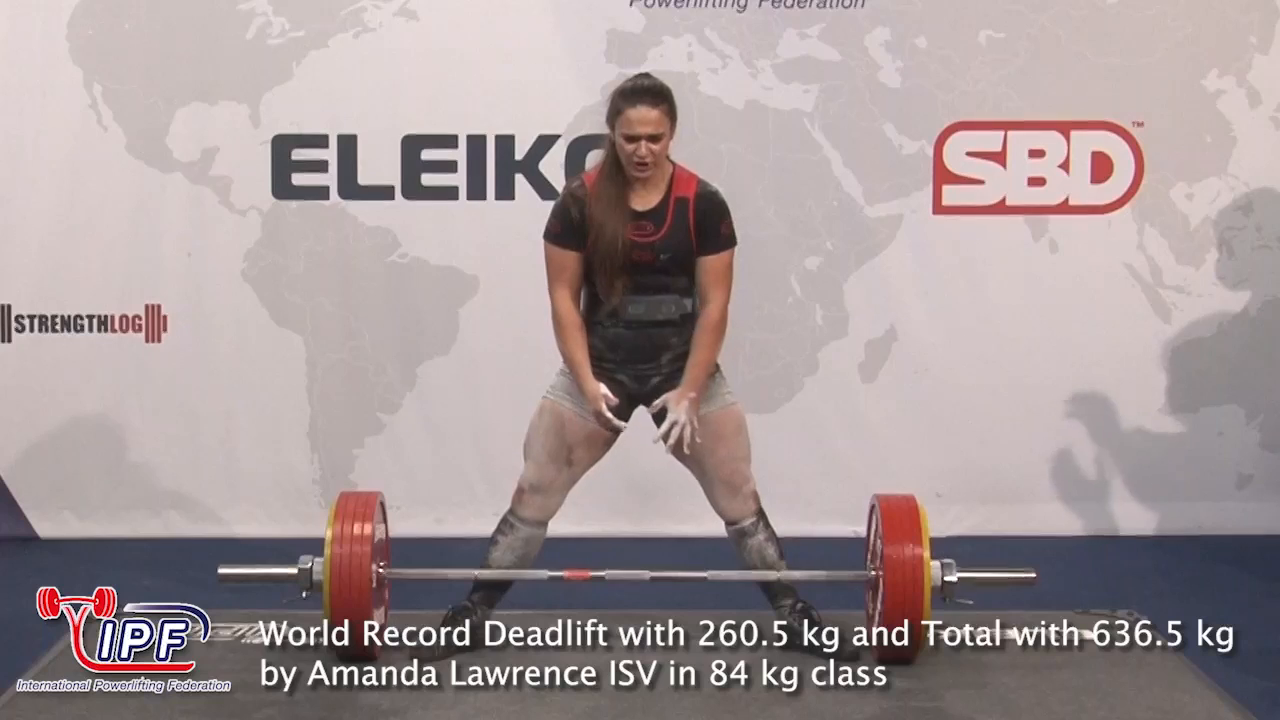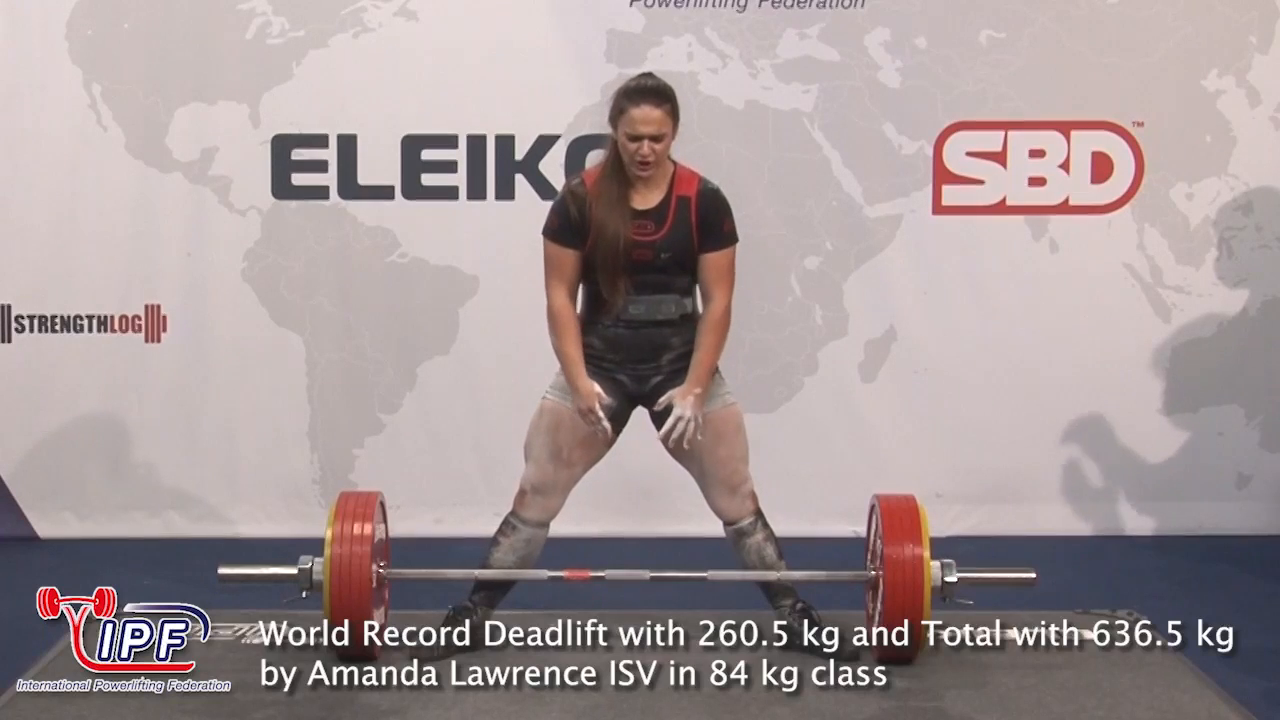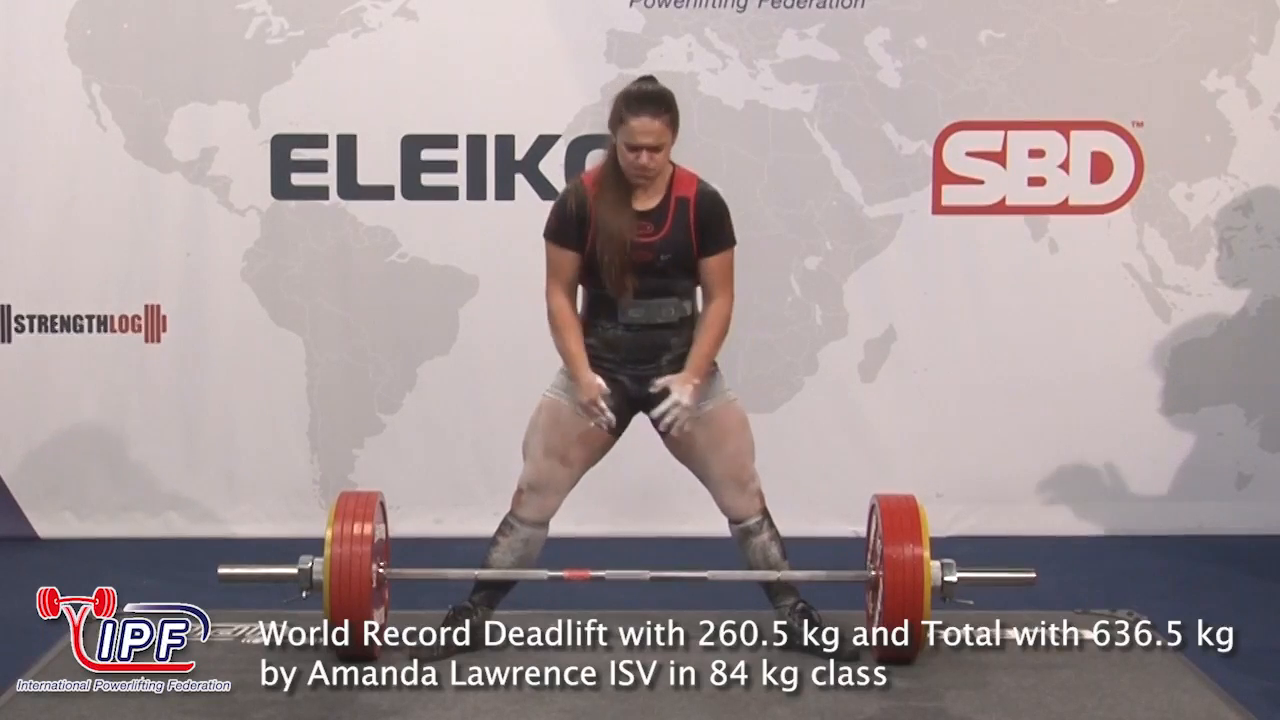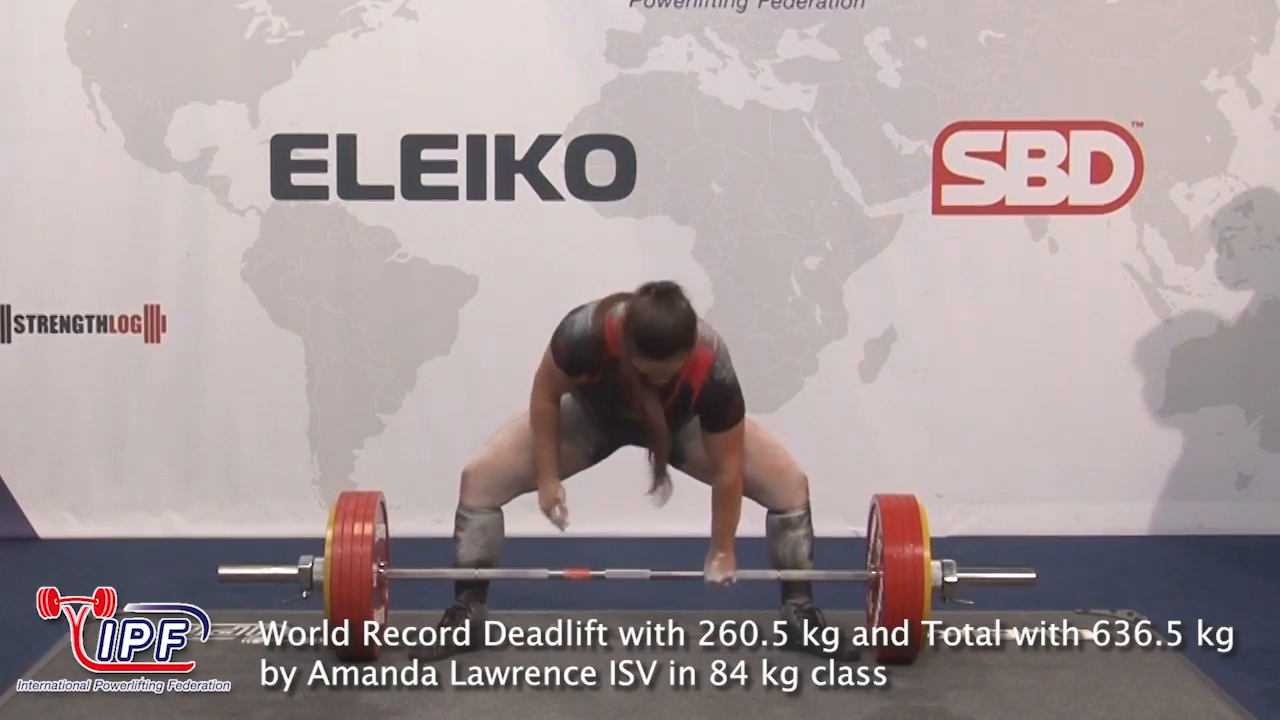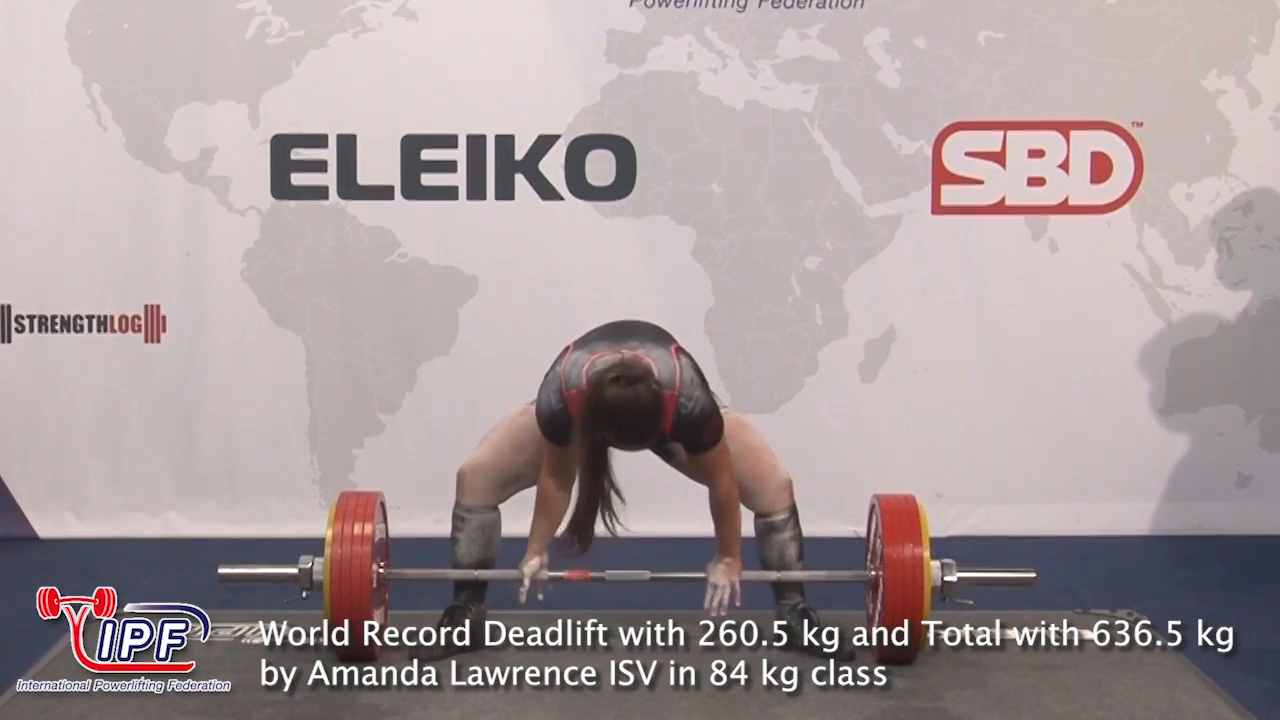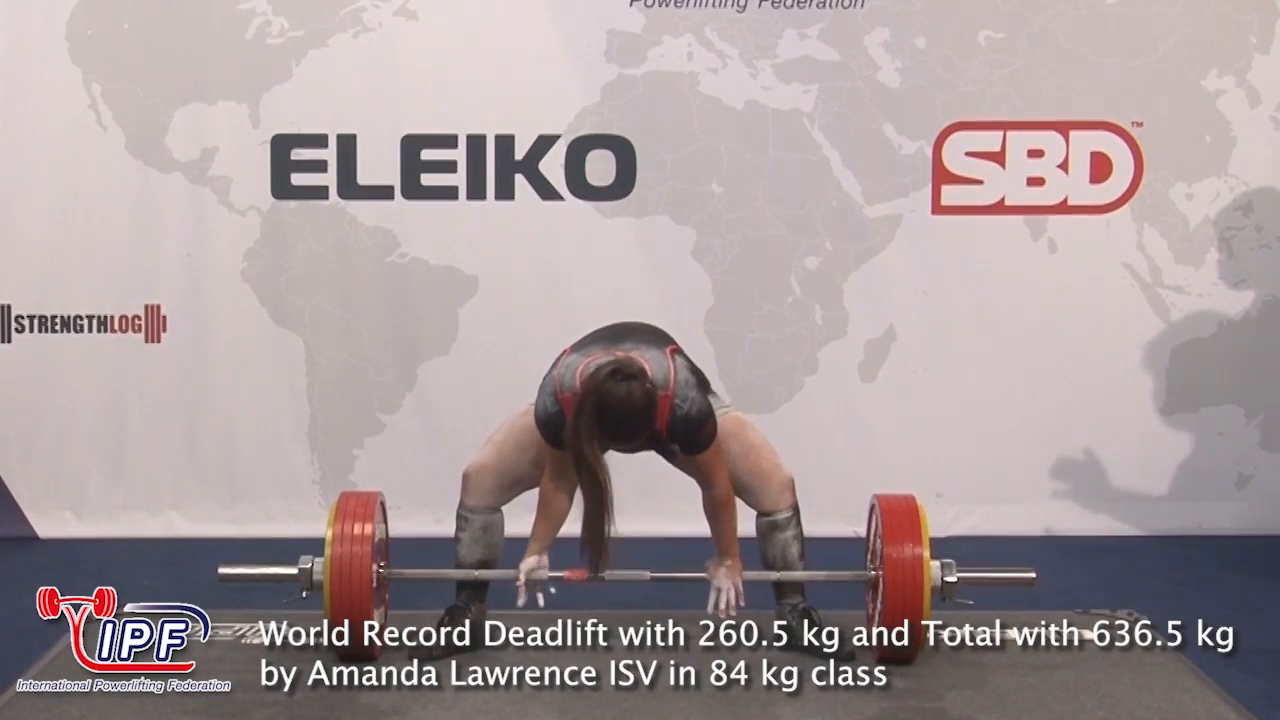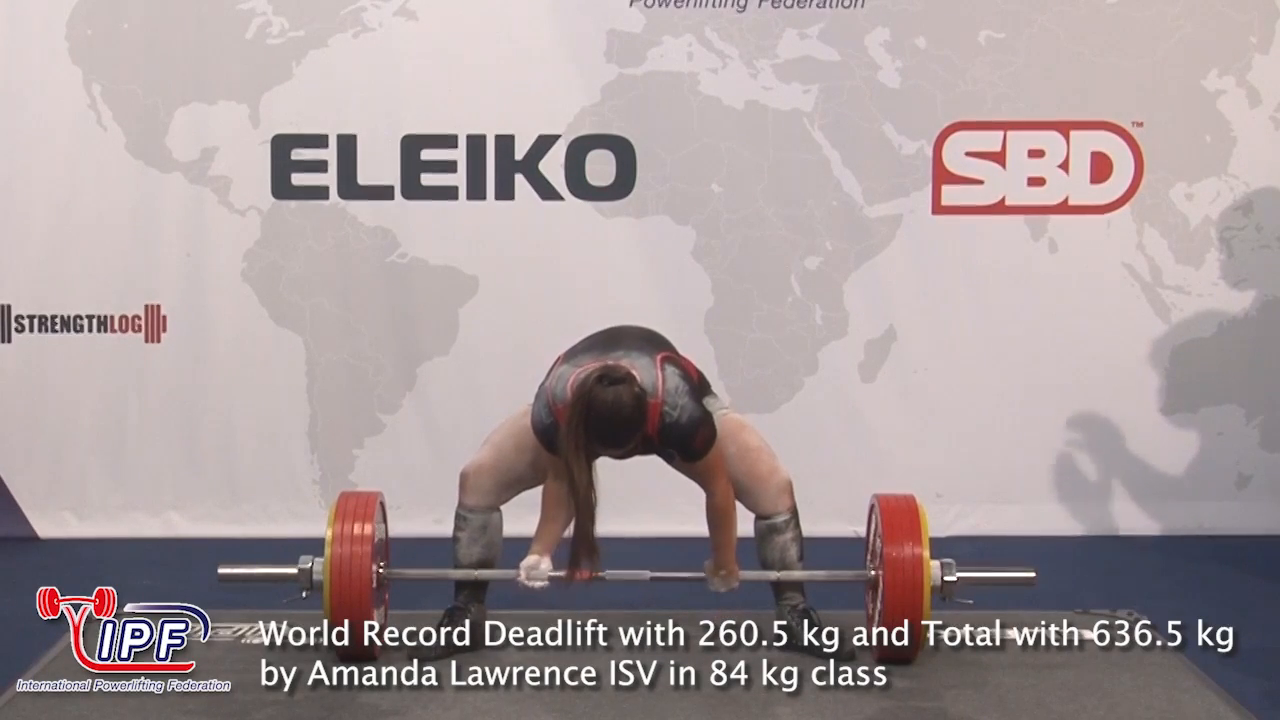
dt=0.7s
person 1, frame 1
left shoulder: (703, 202)
right shoulder: (579, 200)
left elbow: (714, 304)
right elbow: (564, 299)
left wrist: (689, 393)
right wrist: (587, 385)
left hip: (682, 361)
right hip: (600, 361)
left knee: (739, 495)
right knee: (534, 492)
left ankle: (795, 616)
right ankle: (472, 614)
person 1, frame 2
left shoulder: (703, 200)
right shoulder: (581, 198)
left elbow: (718, 302)
right elbow: (559, 296)
left wrist: (694, 388)
right wrist: (579, 381)
left hip: (680, 363)
right hip: (599, 362)
left knee: (736, 496)
right knee: (536, 493)
left ankle: (794, 616)
right ankle: (473, 614)
person 1, frame 3
left shoulder: (701, 202)
right shoulder: (580, 199)
left elbow: (718, 300)
right elbow: (560, 294)
left wrist: (694, 378)
right wrist: (580, 375)
left hip: (680, 363)
right hip: (600, 364)
left knee: (742, 496)
right knee: (535, 493)
left ankle: (794, 616)
right ankle: (473, 614)
person 1, frame 4
left shoulder: (713, 372)
right shoulder: (585, 332)
left elbow: (729, 469)
right elbow: (545, 395)
left wrist: (723, 552)
right wrist: (547, 481)
left hip: (683, 423)
right hip: (591, 414)
left knee: (789, 485)
right knee: (480, 479)
left ankle: (799, 613)
right ankle: (468, 611)
person 1, frame 5
left shoulder: (689, 402)
right shoulder: (561, 395)
left elbow: (721, 482)
right elbow: (556, 476)
left wrist: (728, 558)
right wrist: (537, 552)
left hip: (668, 404)
right hip: (584, 396)
left knee: (773, 486)
right knee: (474, 478)
left ankle: (794, 612)
right ankle: (466, 611)
person 1, frame 6
left shoulder: (684, 400)
right shoulder: (557, 398)
left elbow: (715, 484)
right elbow: (558, 480)
left wrist: (727, 559)
right wrist: (536, 552)
left hip: (670, 402)
right hip: (582, 404)
left knee: (777, 485)
right knee: (479, 480)
left ankle: (793, 615)
right ankle: (467, 613)
person 1, frame 7
left shoulder: (679, 409)
right shoulder: (553, 406)
left elbow: (718, 487)
right elbow: (562, 479)
left wrist: (724, 564)
right wrist: (541, 552)
left hip: (668, 401)
right hip: (579, 405)
left knee: (774, 487)
right knee: (477, 479)
left ankle: (794, 615)
right ankle: (466, 612)
